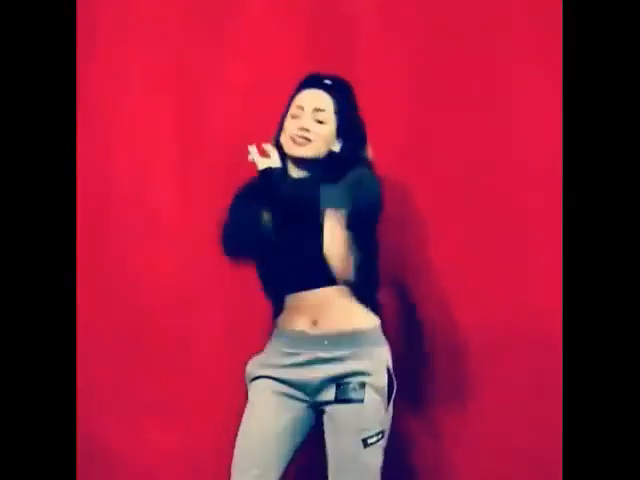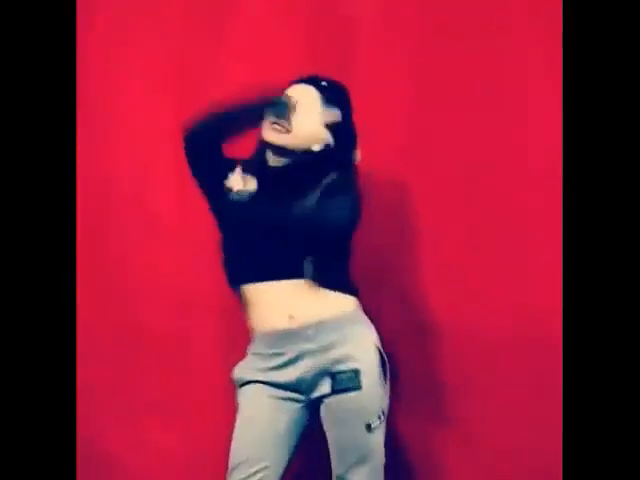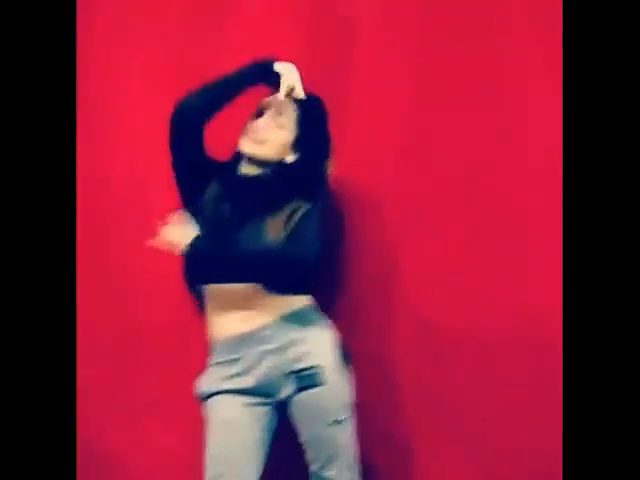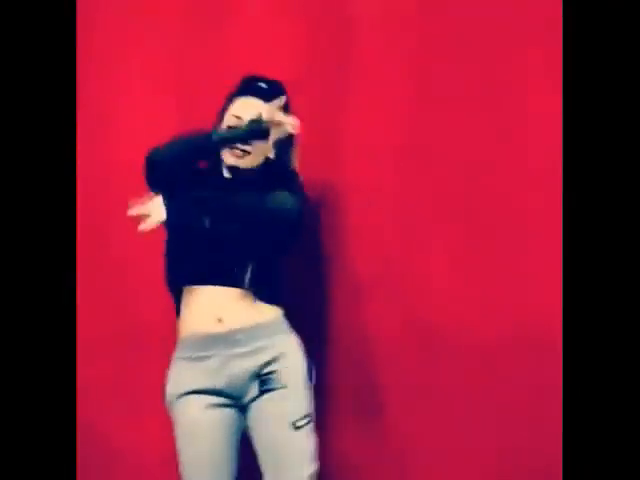
dt=0.2s
person 1, frame 1
left shoulder: (358, 182)
right shoulder: (258, 195)
left elbow: (350, 211)
right elbow: (235, 243)
left wrist: (280, 179)
right wrist: (322, 219)
left hip: (358, 356)
right hip: (286, 359)
person 1, frame 2
left shoulder: (335, 186)
right shoulder: (233, 182)
left elbow: (328, 227)
right elbow: (199, 137)
left wrist: (251, 203)
right wrist: (280, 104)
left hip: (341, 345)
right hip: (268, 357)
person 1, frame 3
left shoulder: (304, 202)
right shoulder: (207, 183)
left elbow: (299, 259)
right elbow: (185, 116)
left wrist: (200, 243)
right wrist: (263, 71)
left hip: (301, 348)
right hip: (232, 363)
person 1, frame 4
left shoulder: (281, 199)
right shoulder: (189, 184)
left elbow: (271, 217)
right elbow: (161, 161)
left wrist: (180, 206)
right wrist: (245, 132)
left hip: (269, 353)
right hip: (196, 362)
